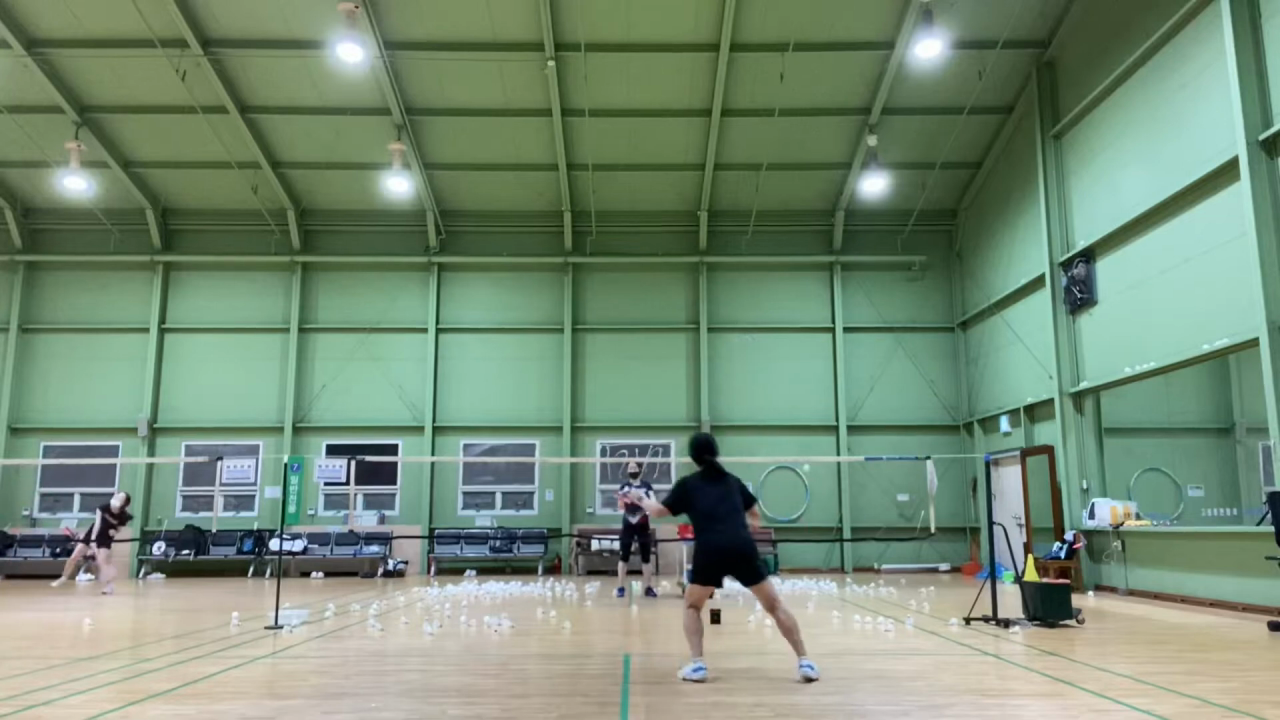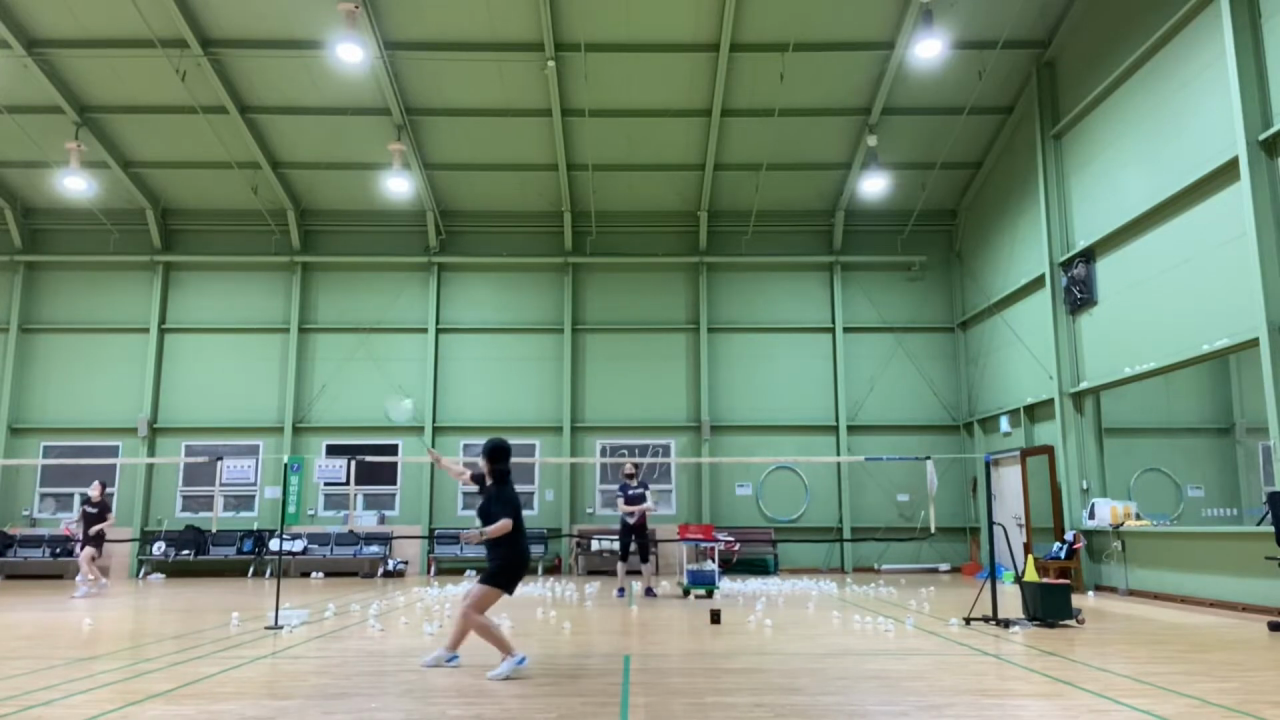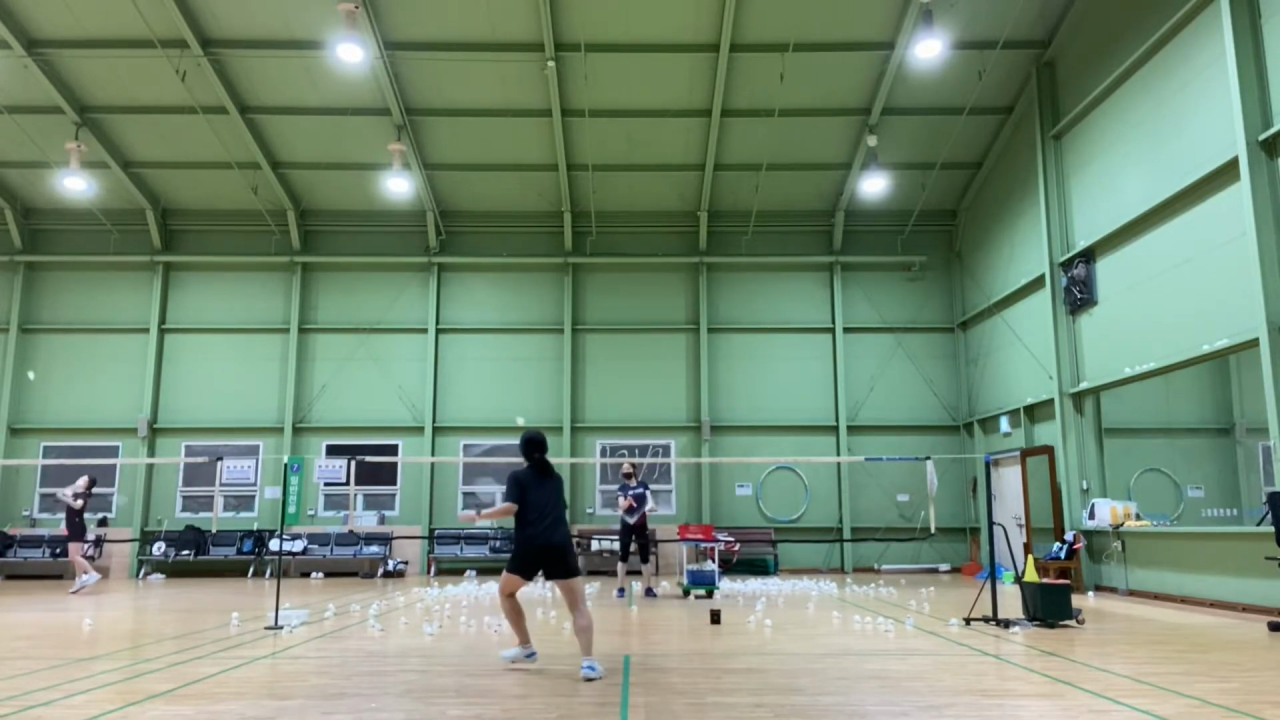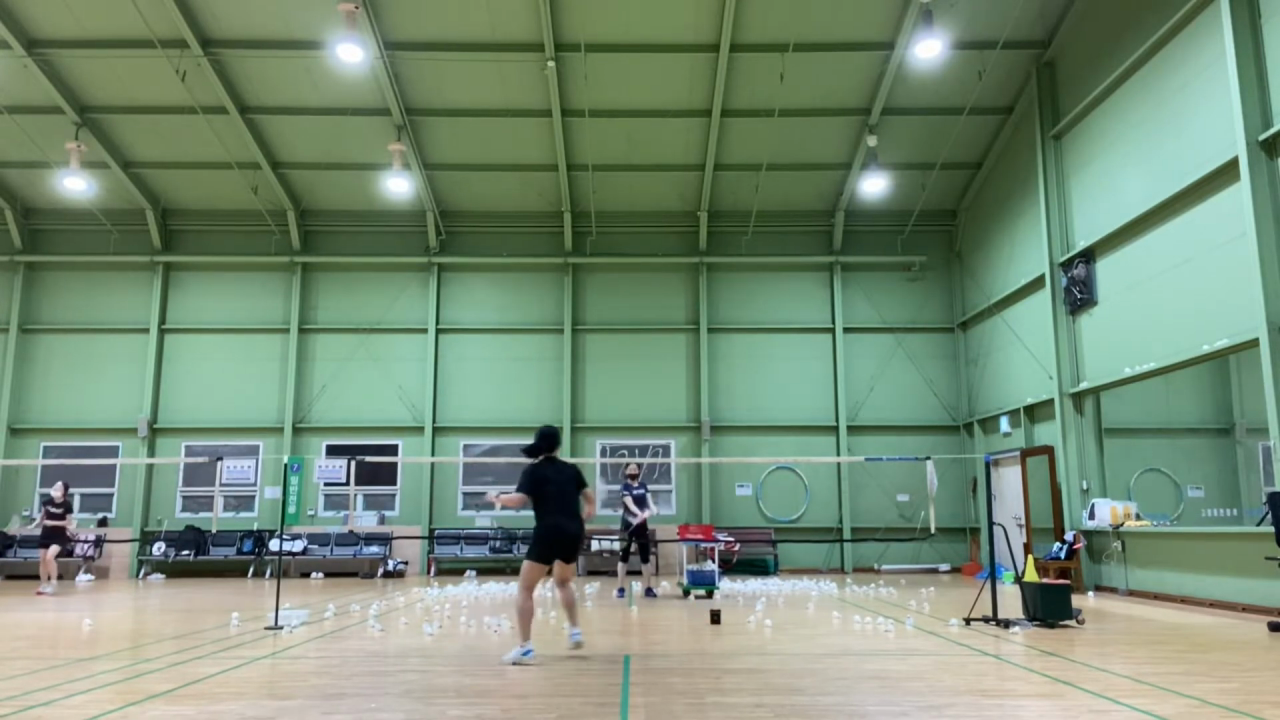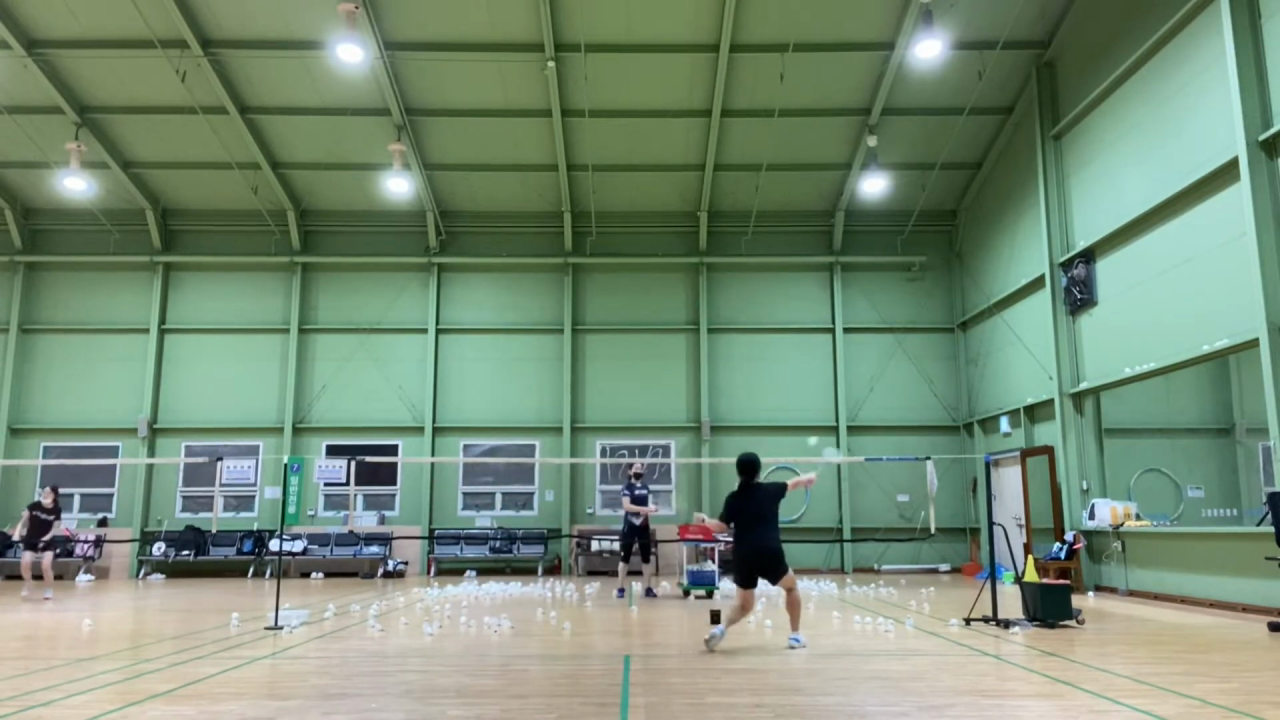
dt=1s
person 1, frame 1
left shoulder: (687, 484)
right shoulder: (733, 481)
left elbow: (658, 511)
right elbow: (755, 514)
left wrist: (640, 499)
right wrist: (754, 524)
left hip: (709, 551)
right hip: (743, 548)
left knee: (692, 608)
right knee: (775, 605)
left ankle: (697, 663)
right ankle: (804, 662)
person 1, frame 2
left shoulder: (500, 490)
right shoulder: (492, 482)
left elbow: (506, 524)
right elbow: (464, 474)
left wrist: (483, 533)
right wrist: (441, 462)
left hip: (509, 560)
right hip: (506, 558)
left knee: (471, 612)
right knee: (470, 600)
left ankle: (513, 658)
right ankle: (450, 652)
person 1, frame 3
left shoulder: (517, 477)
right shoulder: (556, 478)
left elbow: (510, 508)
left wrist: (477, 515)
left hip: (528, 546)
right hip: (560, 546)
left knee: (506, 592)
right knee: (578, 606)
left ankle: (526, 648)
right ankle: (588, 663)
person 1, frame 4
left shoulder: (532, 471)
right shoulder: (571, 469)
left elbow: (520, 500)
right elbow: (589, 498)
left wrist: (497, 497)
right wrist: (587, 516)
left hip: (548, 534)
right hip: (573, 534)
left knee: (525, 589)
right knee: (563, 582)
left ankle: (524, 647)
right ankle: (574, 631)
person 1, frame 5
left shoulder: (734, 498)
right shoulder: (771, 490)
left elbow: (720, 527)
right elbow: (792, 483)
left wrist: (703, 519)
right wrist: (807, 479)
left hip: (743, 557)
right hip: (770, 554)
left knee: (744, 606)
right knee: (791, 588)
left ankle: (721, 629)
right ankle: (795, 635)
